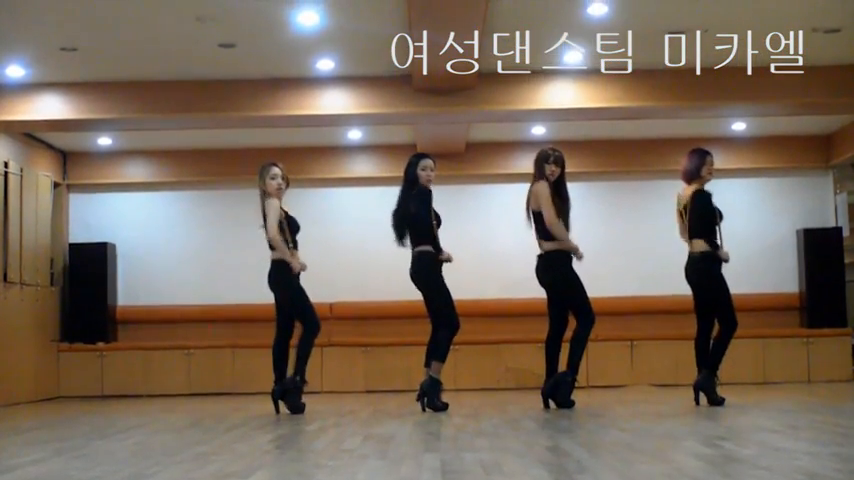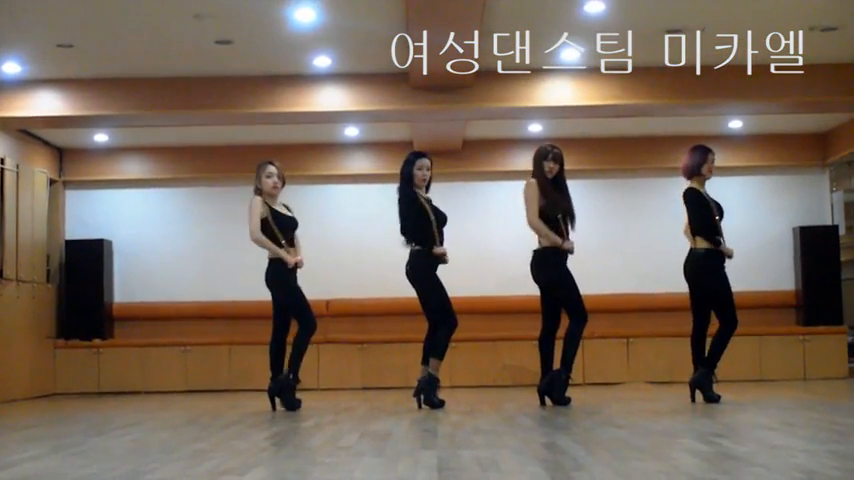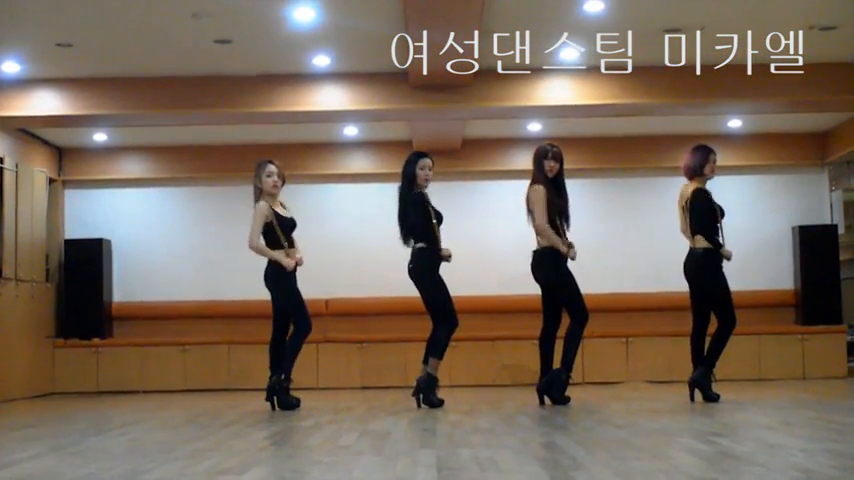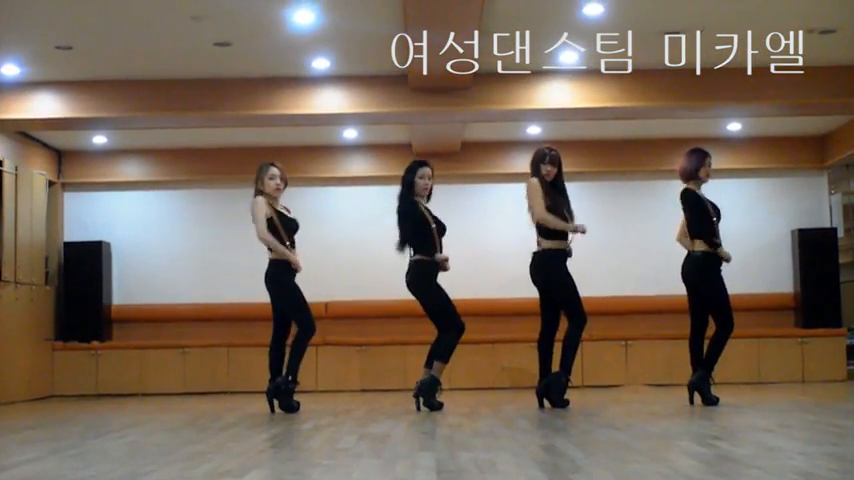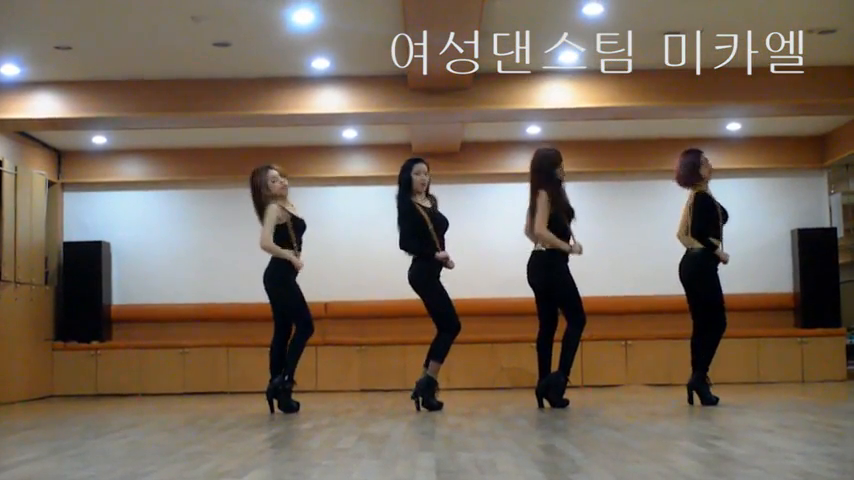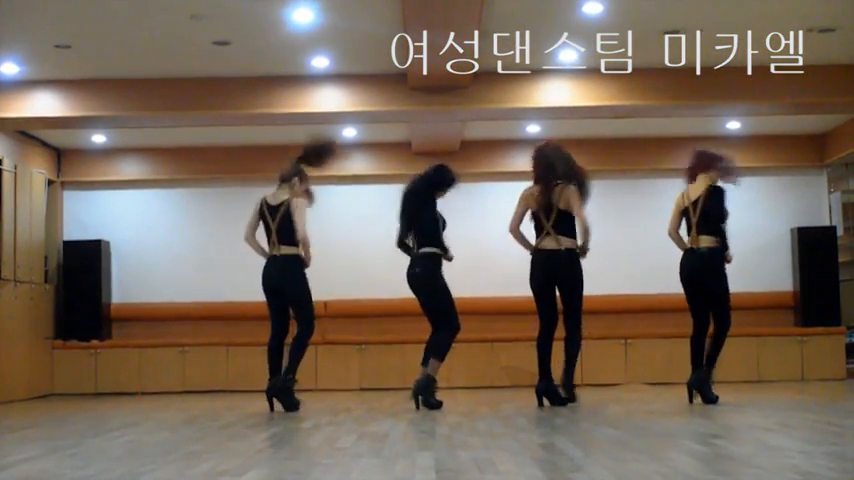
dt=0.4s
person 1, frame 1
left shoulder: (552, 190)
right shoulder: (540, 186)
right elbow: (552, 222)
left wrist: (569, 247)
right wrist: (573, 248)
left hip: (551, 263)
right hip: (556, 263)
left knee: (558, 325)
right knee: (586, 318)
left ankle: (552, 385)
right ankle: (568, 376)
person 1, frame 2
left shoulder: (555, 190)
right shoulder: (533, 184)
left elbow: (557, 223)
right elbow: (533, 221)
left wrist: (565, 242)
right wrist: (561, 242)
left hip: (551, 261)
right hip: (548, 261)
left knee: (550, 323)
right knee: (579, 316)
left ankle: (547, 382)
right ankle: (562, 374)
person 1, frame 3
left shoulder: (553, 187)
right shoulder: (538, 187)
left elbow: (555, 225)
right elbow: (541, 225)
left wrist: (564, 247)
right wrist: (565, 249)
left hip: (548, 260)
right hip: (549, 260)
left knee: (551, 322)
right knee: (579, 315)
left ankle: (546, 381)
right ankle: (561, 374)
person 1, frame 4
left shoulder: (555, 191)
right shoulder: (534, 184)
left elbow: (553, 223)
right elbow: (540, 216)
left wrist: (569, 229)
right wrist: (572, 227)
left hip: (549, 262)
right hip: (549, 262)
left knee: (549, 325)
right knee: (577, 318)
left ankle: (545, 385)
right ankle: (560, 377)
person 1, frame 5
left shoulder: (542, 193)
right shoulder: (546, 193)
left elbow: (529, 230)
right elbow: (541, 230)
right wrist: (568, 247)
left hip: (538, 264)
right hip: (551, 264)
left knee: (547, 325)
right knee: (576, 319)
left ankle: (545, 384)
right ankle: (559, 378)
person 1, frame 6
left shoulder: (529, 193)
right shoulder: (569, 189)
left elbow: (513, 227)
right elbow: (584, 223)
right wrist: (584, 246)
left hip: (540, 261)
right hip: (567, 260)
left knee: (546, 324)
right knee: (573, 322)
left ankle: (545, 385)
right ankle: (567, 381)
person 2, frame 1
left shoulder: (685, 195)
right shoulder: (701, 193)
right elbow: (705, 228)
right wrist: (719, 250)
left hip: (695, 264)
right hip: (706, 264)
left knee: (705, 325)
right knee: (728, 322)
left ankle: (704, 379)
right ankle: (707, 376)
person 2, frame 2
left shoulder: (698, 193)
right shoulder: (693, 193)
right elbow: (703, 227)
right wrist: (723, 248)
left hip: (696, 262)
right hip: (706, 262)
left knee: (700, 323)
right knee: (728, 321)
left ankle: (701, 377)
right ankle: (704, 373)
person 2, frame 3
left shoulder: (686, 191)
right shoulder: (702, 192)
right elbow: (707, 227)
right wrist: (723, 250)
left hip: (694, 260)
right hip: (706, 261)
left knee: (700, 322)
right knee: (727, 320)
left ankle: (700, 375)
right ankle: (703, 372)
person 2, frame 4
left shoulder: (695, 196)
right shoulder: (690, 194)
left elbow: (682, 236)
right elbow: (700, 229)
left wrist: (697, 248)
right wrist: (720, 251)
left hip: (696, 265)
right hip: (703, 265)
left knee: (698, 326)
right knee: (725, 323)
left ankle: (699, 378)
right ankle: (702, 376)
person 2, frame 5
left shoulder: (695, 196)
right shoulder: (704, 196)
left elbow: (682, 233)
right elbow: (698, 231)
right wrist: (719, 252)
left hip: (691, 263)
right hip: (701, 265)
left knee: (701, 325)
right knee: (717, 322)
left ankle: (698, 379)
right ankle: (699, 377)
person 2, frame 6
left shoulder: (683, 195)
right shoulder: (716, 192)
left elbow: (672, 231)
right elbow: (720, 224)
right wrist: (726, 252)
left hip: (688, 262)
right hip: (710, 260)
left knee: (700, 322)
right knee: (721, 321)
left ankle: (699, 377)
right ankle: (702, 375)
person 3, frame 1
left shoulder: (418, 197)
right shoulder: (419, 195)
left elbow: (424, 231)
right elbow: (424, 225)
left wrist: (439, 253)
right wrist: (440, 253)
left hip: (426, 265)
right hip: (426, 265)
left knee: (440, 325)
right knee: (450, 323)
left ankle: (428, 386)
right ankle: (432, 384)
person 3, frame 2
left shoulder: (426, 200)
right shoulder: (409, 197)
left elbow: (436, 226)
right elbow: (407, 229)
left wrist: (439, 251)
right wrist: (432, 248)
left hip: (426, 266)
right hip: (421, 265)
left knee: (437, 323)
right knee: (447, 321)
left ankle: (424, 382)
right ankle: (430, 381)
person 3, frame 3
left shoulder: (417, 197)
right shoulder: (417, 196)
left elbow: (426, 229)
right elbow: (420, 229)
left wrist: (439, 250)
right wrist: (439, 250)
left hip: (424, 263)
right hip: (424, 264)
left knee: (442, 322)
right knee: (448, 320)
left ankle: (424, 381)
right ankle: (429, 381)
person 3, frame 4
left shoulder: (423, 209)
right shoulder: (409, 205)
right elbow: (408, 237)
left wrist: (439, 259)
right wrist: (434, 256)
left hip: (425, 275)
right hip: (421, 275)
left knee: (446, 329)
right knee: (455, 326)
left ankle: (426, 383)
right ankle: (430, 382)
person 3, frame 5
left shoulder: (431, 202)
right shoulder: (407, 207)
right elbow: (406, 243)
left wrist: (443, 257)
right wrist: (434, 254)
left hip: (430, 272)
right hip: (423, 272)
left knee: (446, 327)
right knee: (451, 325)
left ankle: (425, 384)
right ankle: (428, 383)
person 3, frame 6
left shoulder: (414, 203)
right shoulder: (427, 201)
left elbow: (402, 239)
right elbow: (435, 231)
right wrist: (445, 252)
left hip: (415, 269)
right hip: (429, 268)
left knee: (439, 327)
right knee: (450, 325)
left ankle: (422, 384)
right ankle: (426, 380)
person 4, frame 1
left shoulder: (280, 208)
right shoulder: (271, 202)
right elbow: (272, 235)
left wrist: (296, 260)
right wrist: (294, 260)
left hip: (286, 273)
right hip: (282, 273)
left knee: (284, 332)
right knee: (311, 325)
left ankle: (281, 387)
right ankle: (295, 381)
person 4, frame 2
left shoulder: (284, 207)
right shoulder: (258, 202)
left elbow: (293, 237)
right elbow: (255, 235)
left wrist: (298, 256)
right wrist: (284, 255)
left hip: (287, 272)
right hip: (278, 271)
left knee: (281, 330)
right knee: (308, 323)
left ankle: (278, 383)
right ankle: (288, 378)
person 4, frame 3
left shoulder: (280, 206)
right shoulder: (263, 206)
right elbow: (254, 243)
left wrist: (296, 254)
right wrist: (282, 259)
left hip: (284, 272)
right hip: (278, 272)
left knee: (281, 329)
right knee: (303, 325)
left ankle: (276, 384)
right ankle: (281, 380)
person 4, frame 4
left shoulder: (284, 209)
right shoulder: (260, 202)
right elbow: (262, 234)
left wrist: (292, 257)
right wrist: (290, 256)
left hip: (284, 273)
right hip: (279, 273)
left knee: (281, 332)
right knee: (307, 326)
left ankle: (276, 385)
right ankle: (287, 381)
person 4, frame 5
left shoulder: (286, 207)
right shoulder: (275, 208)
right elbow: (265, 243)
left wrist: (292, 257)
right wrist: (292, 258)
left hip: (278, 274)
right hip: (281, 274)
left knee: (283, 331)
right knee: (305, 326)
left ankle: (276, 385)
right ankle: (283, 381)
person 4, frame 6
left shoulder: (263, 202)
right shoulder: (297, 202)
left elbow: (248, 236)
right elbow: (302, 236)
right wrist: (307, 257)
left hip: (270, 270)
right hip: (291, 268)
left knee: (278, 328)
right knee: (306, 325)
left ankle: (276, 383)
right ankle: (285, 379)
